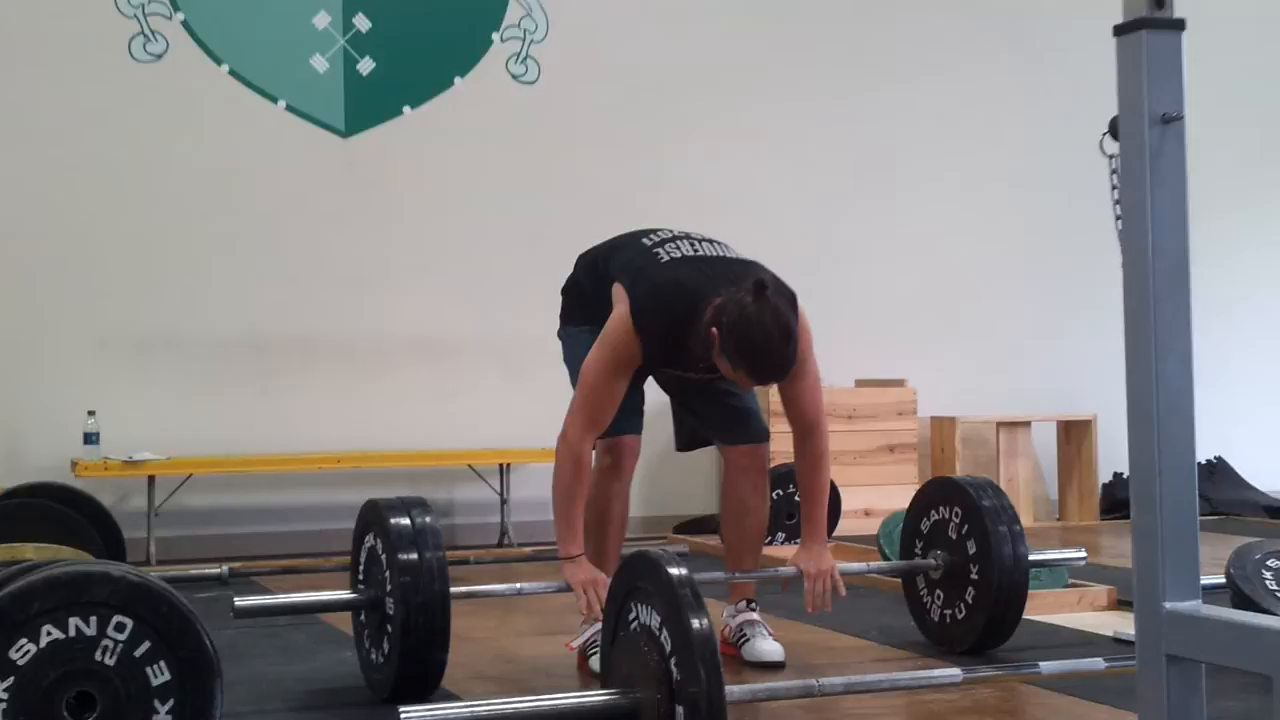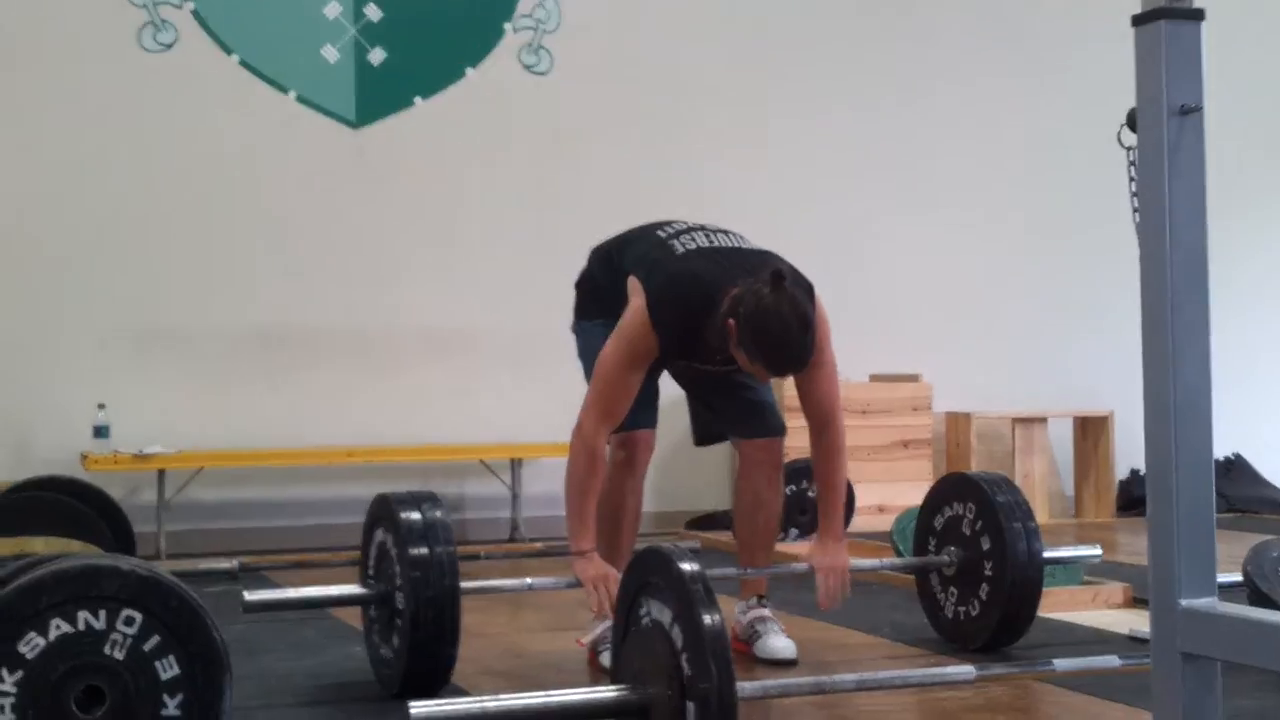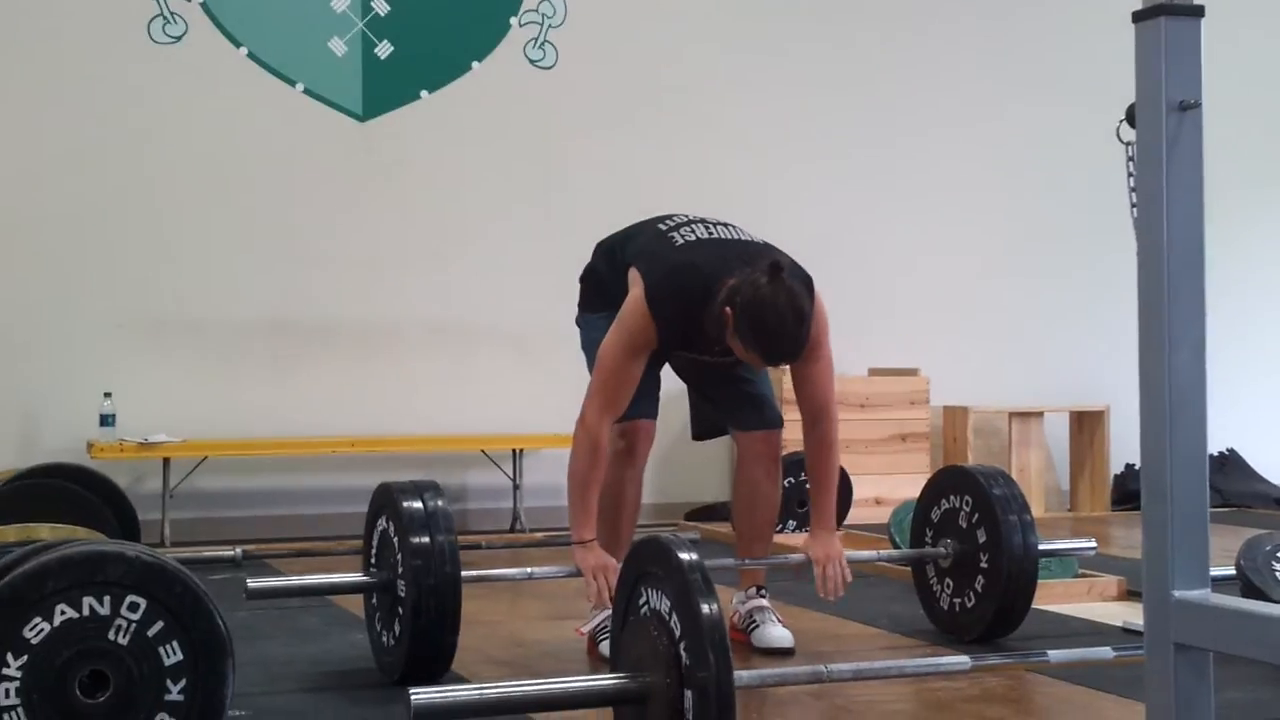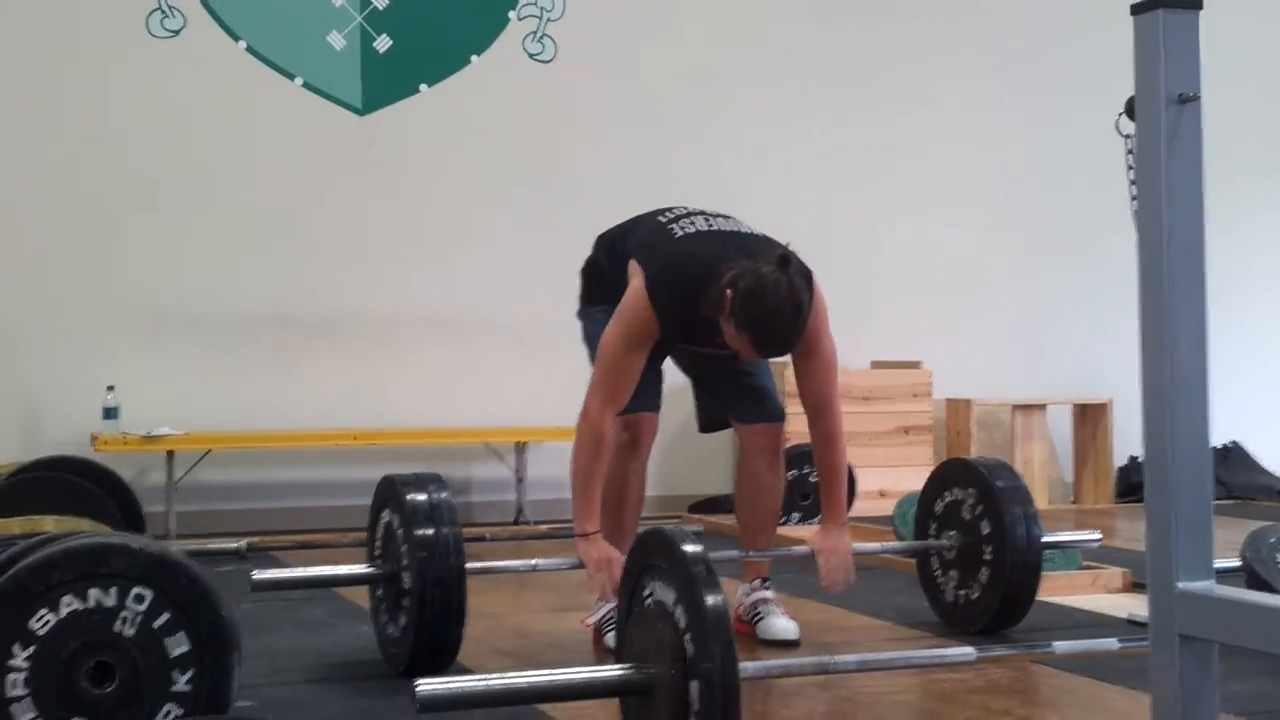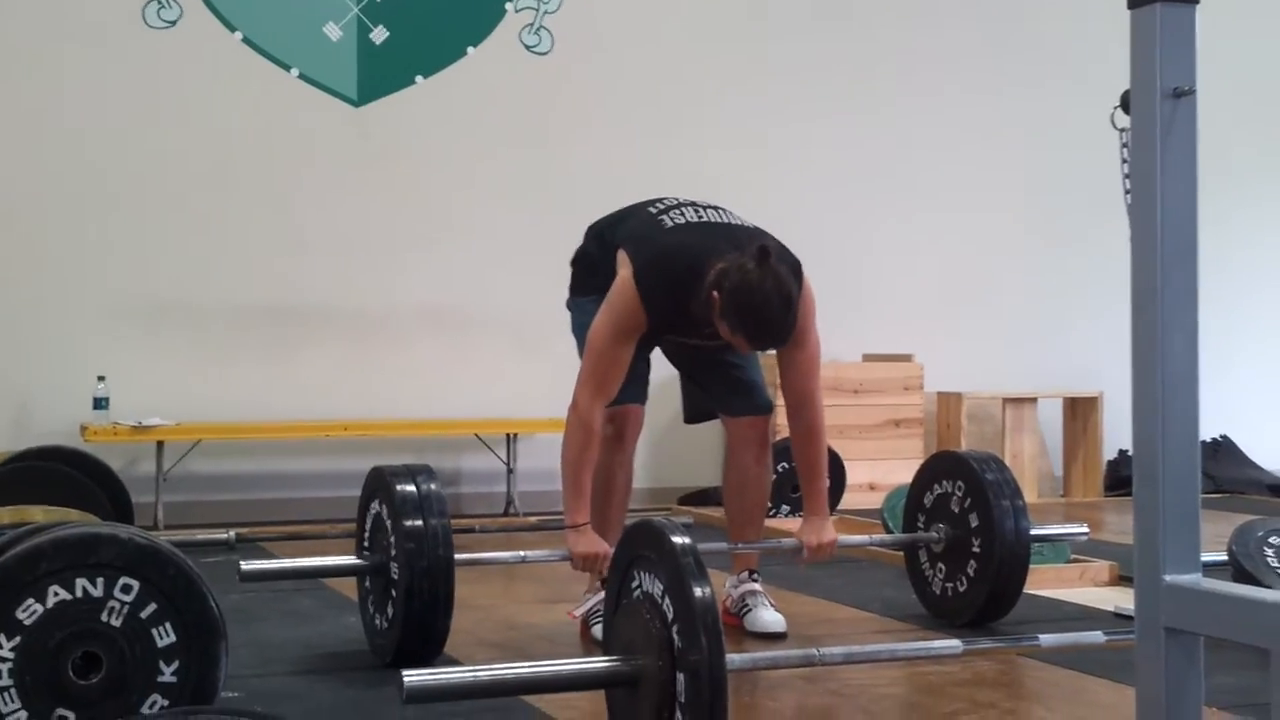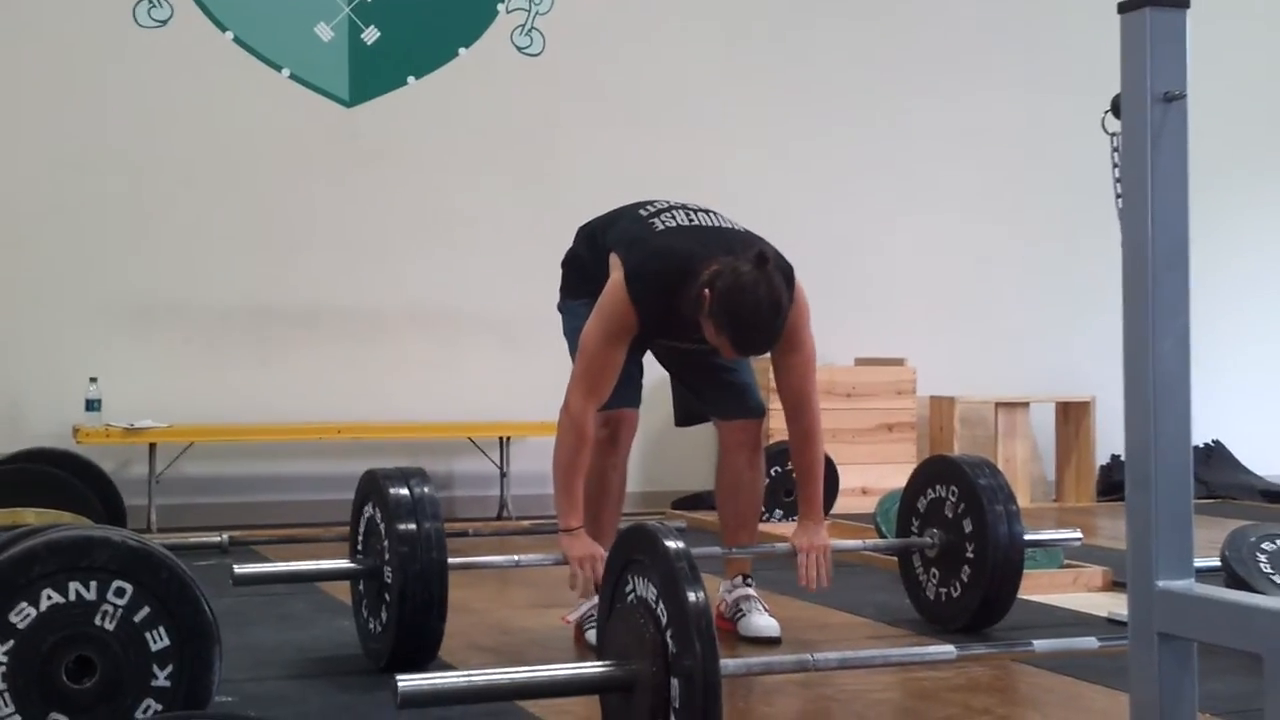
dt=0.3s
person 1, frame 1
left shoulder: (782, 319)
right shoulder: (633, 319)
left elbow: (810, 431)
right elbow: (576, 436)
left wrist: (814, 542)
right wrist: (572, 556)
left hip: (697, 316)
right hip: (596, 311)
left knee: (751, 450)
right knee: (618, 449)
left ankle: (742, 615)
right ankle: (599, 624)
person 1, frame 2
left shoulder: (801, 313)
right shoulder: (652, 312)
left elbow: (827, 426)
right elbow: (591, 431)
left wrist: (831, 538)
right wrist: (583, 552)
left hip: (710, 310)
right hip: (612, 304)
left knee: (765, 444)
right knee: (632, 442)
left ankle: (753, 611)
right ankle: (611, 621)
person 1, frame 3
left shoulder: (800, 305)
right shoulder: (651, 301)
left elbow: (820, 420)
right elbow: (595, 420)
left wrist: (824, 530)
right wrist: (584, 541)
left hip: (711, 322)
right hip: (614, 298)
left knee: (764, 437)
right knee: (633, 434)
left ankle: (751, 602)
right ankle: (609, 609)
person 1, frame 4
left shoulder: (800, 297)
right shoulder: (650, 293)
left elbow: (824, 413)
right elbow: (598, 413)
left wrist: (835, 523)
right wrist: (587, 533)
left hip: (709, 306)
right hip: (614, 289)
left knee: (766, 429)
right knee: (635, 427)
left ankle: (756, 593)
right ankle: (615, 601)
person 1, frame 5
left shoulder: (788, 288)
right shoulder: (637, 283)
left elbow: (804, 405)
right elbow: (588, 404)
left wrist: (817, 515)
right wrist: (578, 525)
left hip: (701, 291)
right hip: (603, 280)
left knee: (754, 421)
right knee: (621, 419)
left ankle: (744, 586)
right ankle: (602, 593)
person 1, frame 6
left shoulder: (781, 293)
right shoulder: (630, 285)
left elbow: (802, 410)
right elbow: (580, 408)
left wrist: (812, 521)
right wrist: (572, 529)
left hip: (690, 300)
right hip: (594, 282)
left knee: (745, 427)
right knee: (614, 423)
left ankle: (738, 590)
right ankle: (596, 599)
